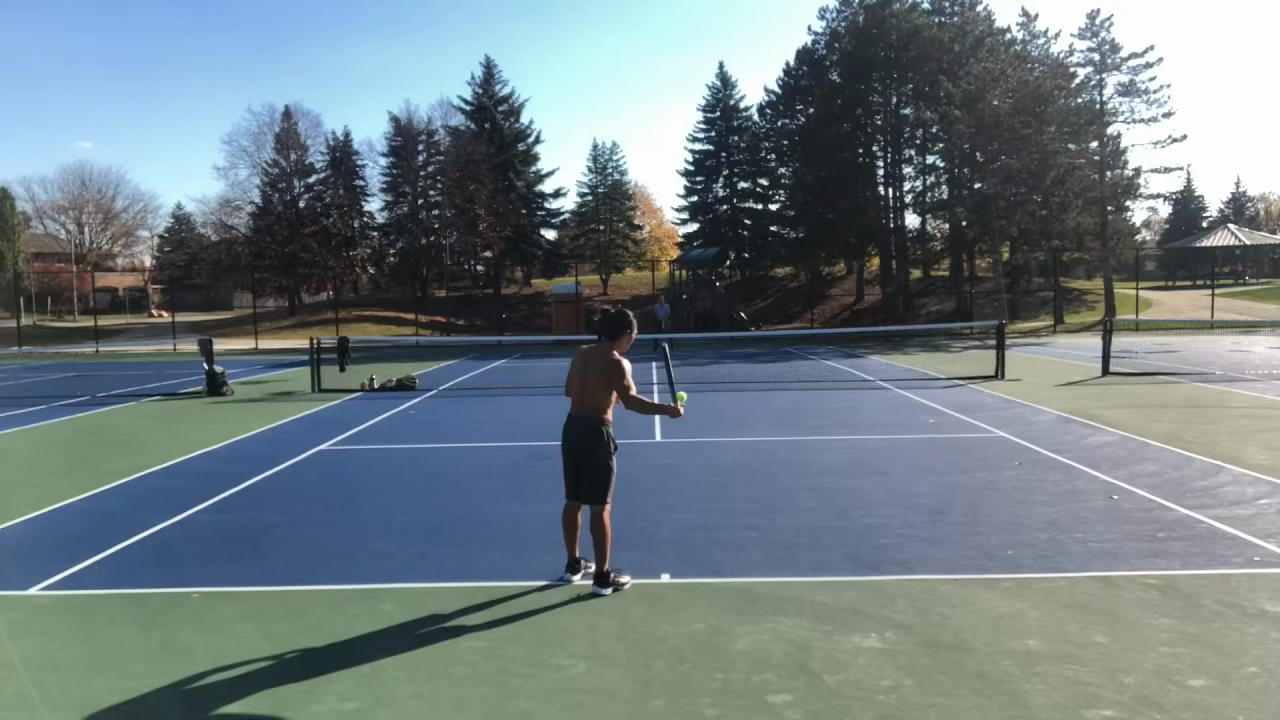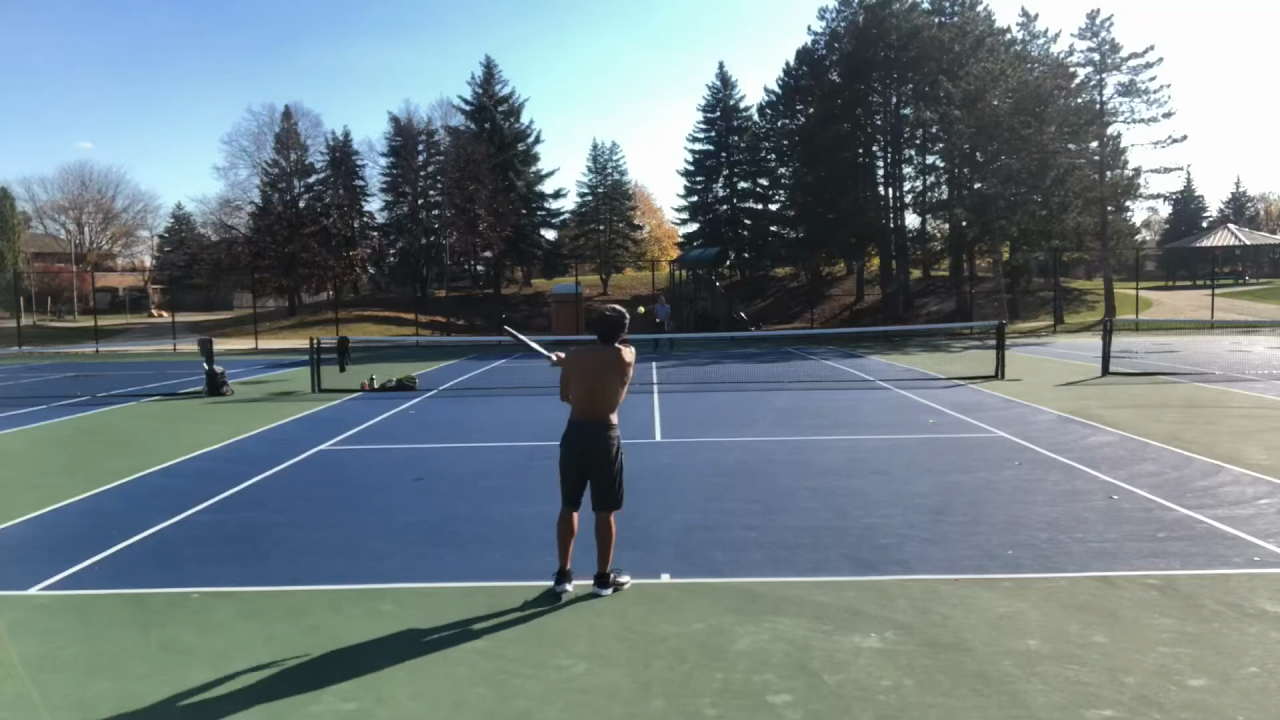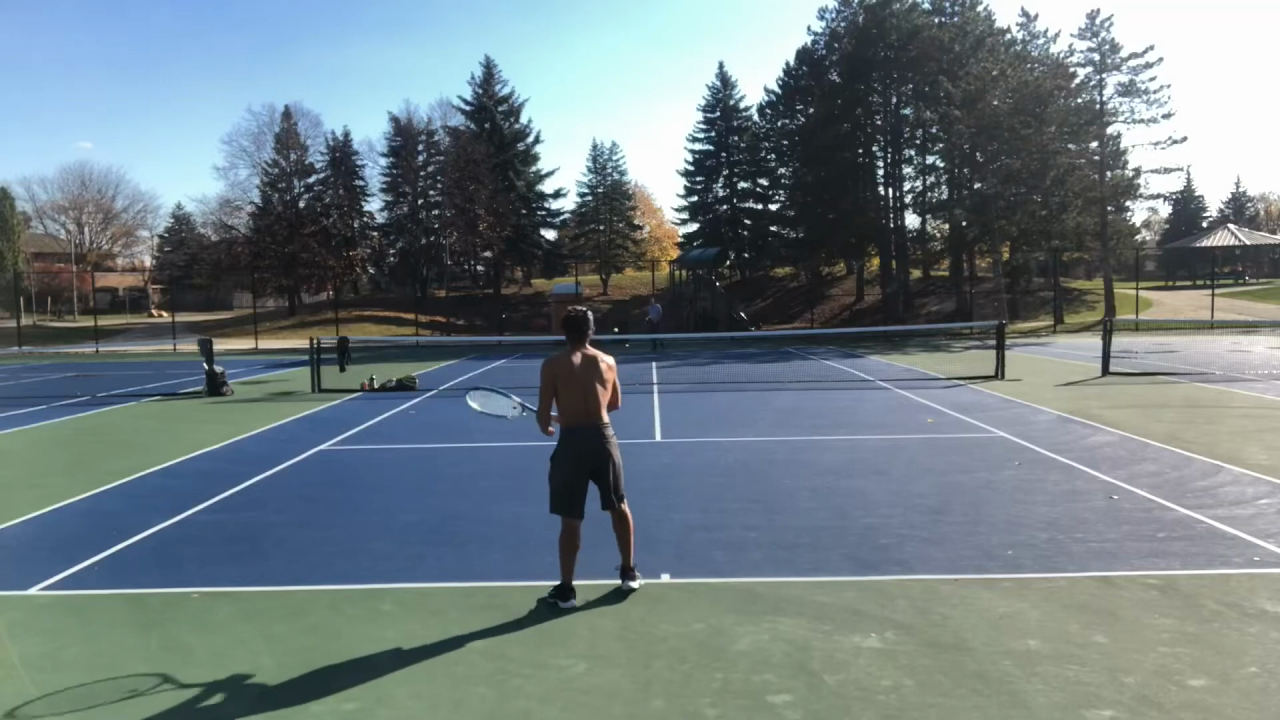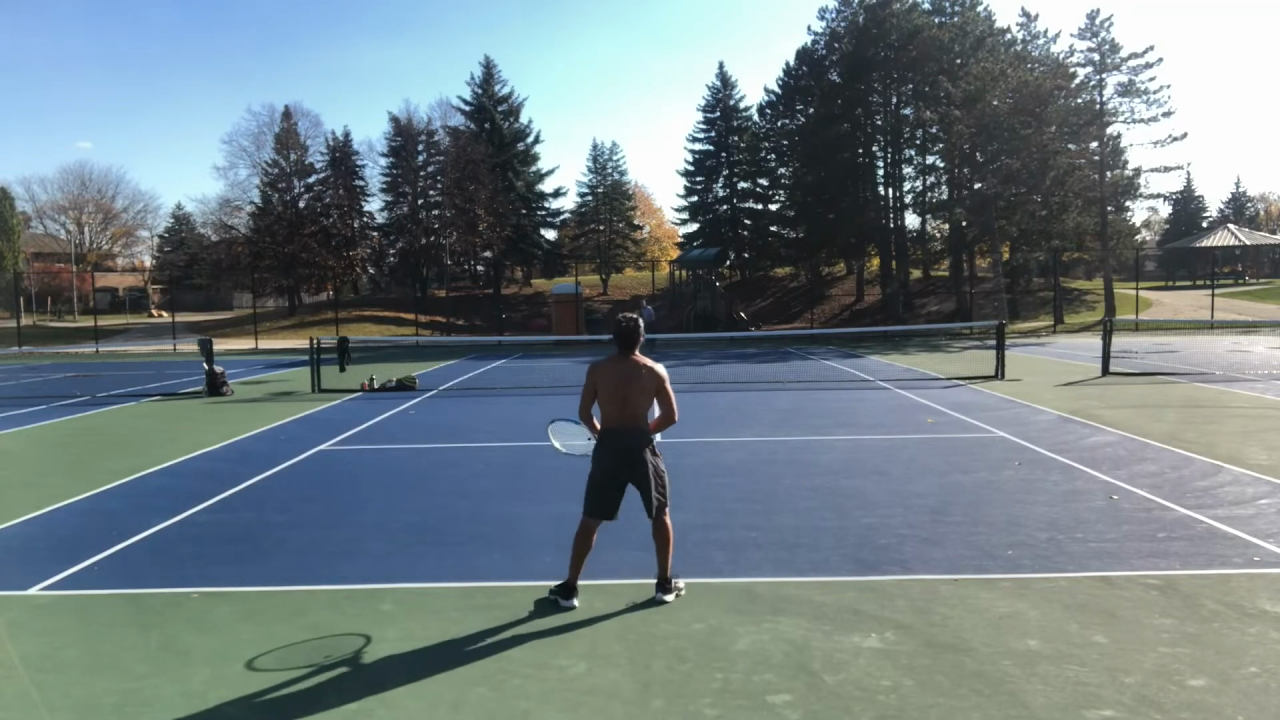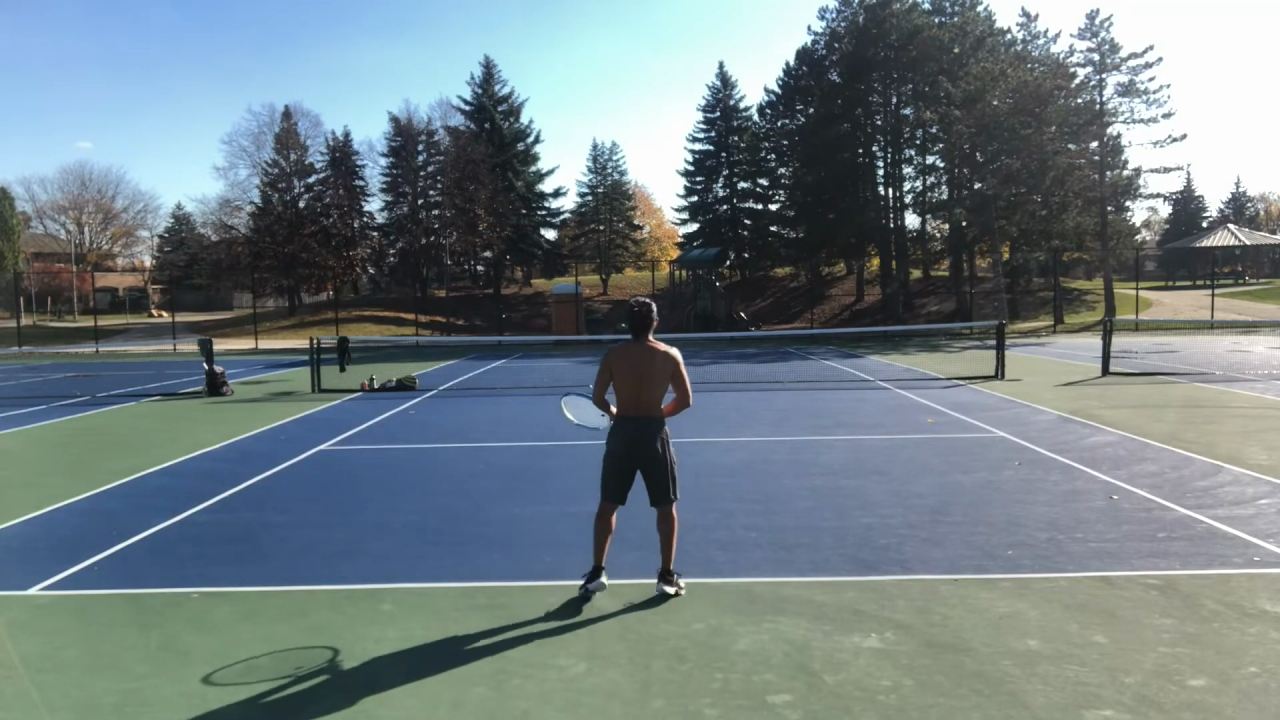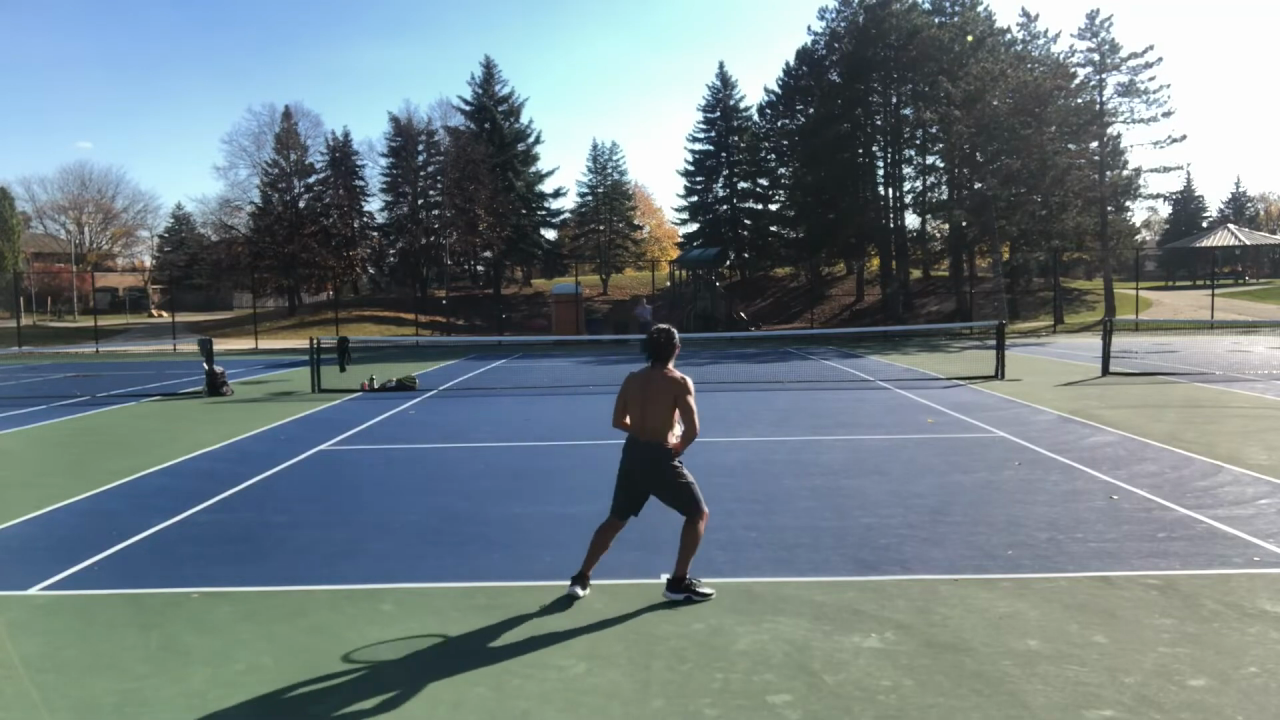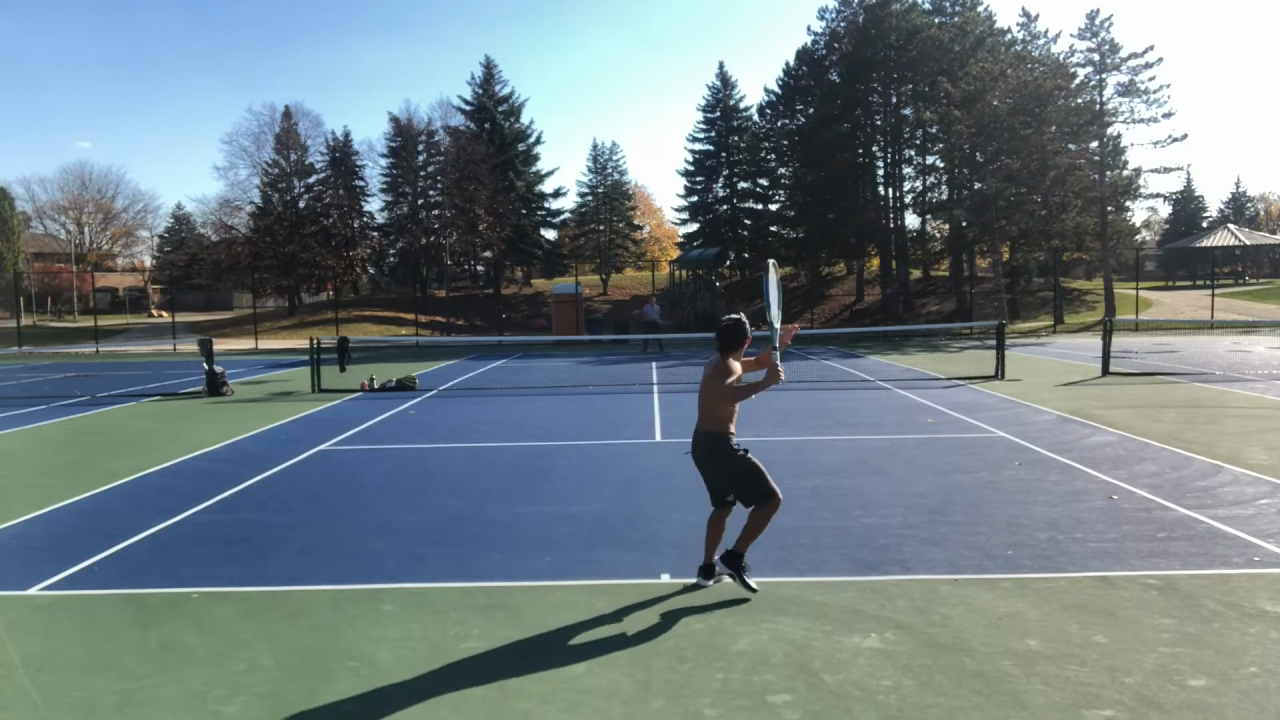
dt=0.5s
person 1, frame 1
left shoulder: (582, 355)
right shoulder: (618, 364)
right elbow: (632, 401)
right wrist: (667, 409)
left hip: (572, 428)
right hip: (597, 433)
left knee: (573, 502)
right knee: (600, 506)
left ankle: (573, 564)
right ankle: (602, 576)
person 1, frame 2
left shoulder: (575, 357)
right shoulder: (627, 356)
left elbow: (565, 396)
left hip: (575, 433)
right hip: (605, 436)
left knee: (569, 508)
right knee: (605, 512)
left ankle: (563, 575)
right ankle: (603, 577)
person 1, frame 3
left shoulder: (553, 365)
right shoulder: (608, 362)
left elbow: (543, 414)
left wrist: (547, 426)
left hip: (572, 442)
right hip: (604, 438)
left knee: (571, 520)
right knee: (619, 506)
left ankle: (566, 589)
right ankle: (628, 571)
person 1, frame 4
left shoulder: (597, 369)
right shoulder: (655, 370)
left elbow: (584, 413)
right elbow: (671, 417)
left hip: (609, 446)
right hip: (641, 447)
left knee: (590, 521)
right knee: (660, 515)
left ankle: (569, 587)
right ankle: (665, 584)
person 1, frame 5
left shoulder: (612, 355)
right shoulder: (670, 356)
left elbow: (598, 398)
right elbow: (685, 400)
left hip: (622, 432)
right hip: (653, 433)
left knee: (608, 505)
right knee: (666, 506)
left ankle: (597, 571)
right ankle: (667, 575)
person 1, frame 6
left shoulder: (632, 379)
right shoulder: (680, 383)
left elbow: (619, 421)
right elbow: (692, 430)
right wrist: (678, 448)
left hip: (633, 454)
right hip: (661, 459)
left knee: (616, 519)
right knee: (698, 515)
left ankle: (582, 578)
right ankle: (679, 583)
person 1, frame 7
left shoulder: (718, 363)
right shoulder: (728, 368)
left elbow: (755, 363)
right elbow: (723, 394)
left wrist: (780, 344)
right wrist: (763, 385)
left hip: (703, 444)
right hip: (720, 447)
left knee: (723, 505)
right knee: (771, 500)
left ankle: (708, 569)
right ankle: (734, 557)
